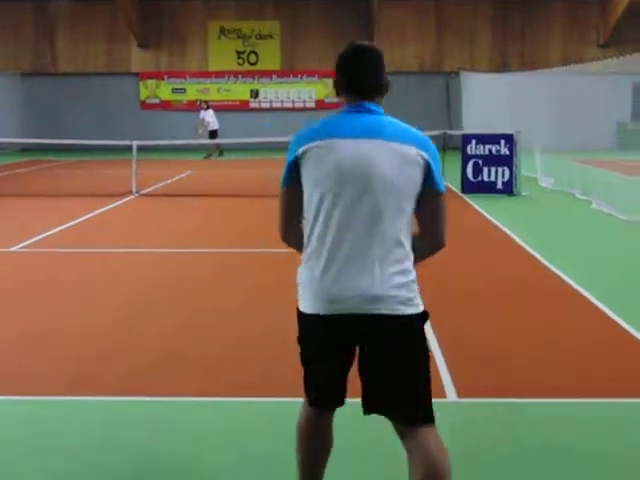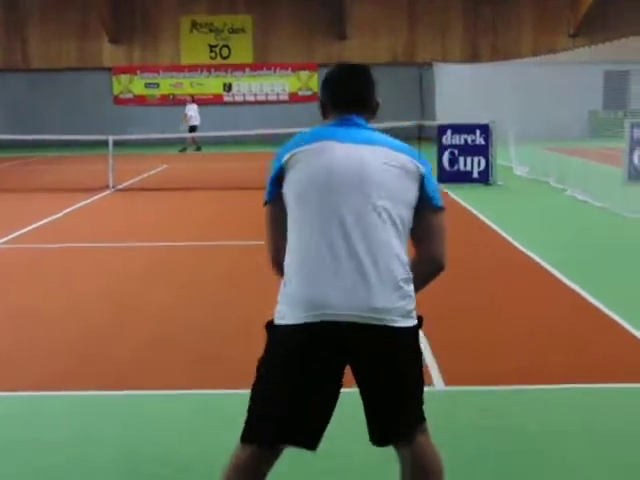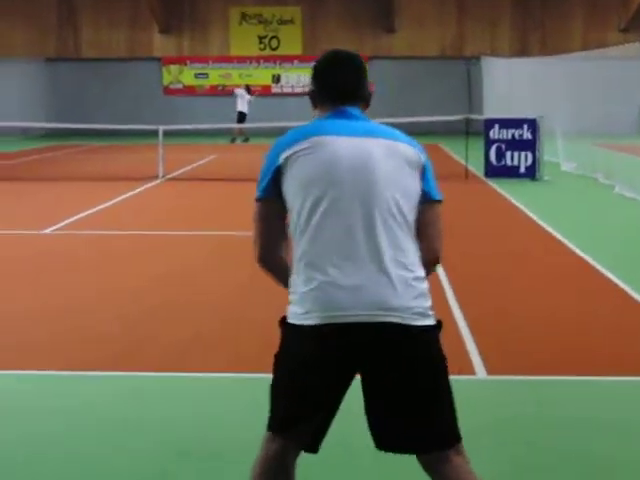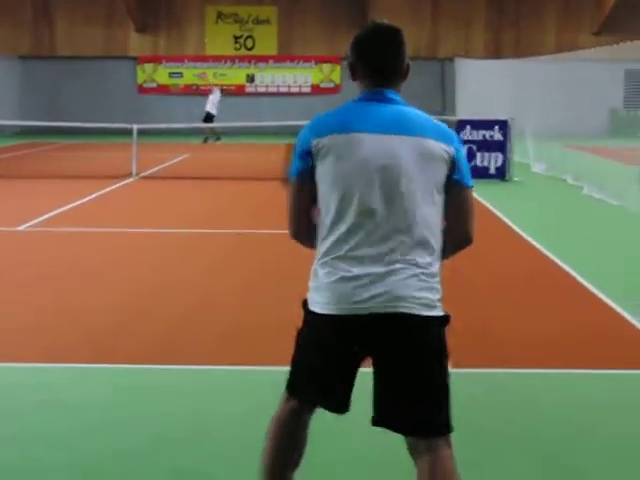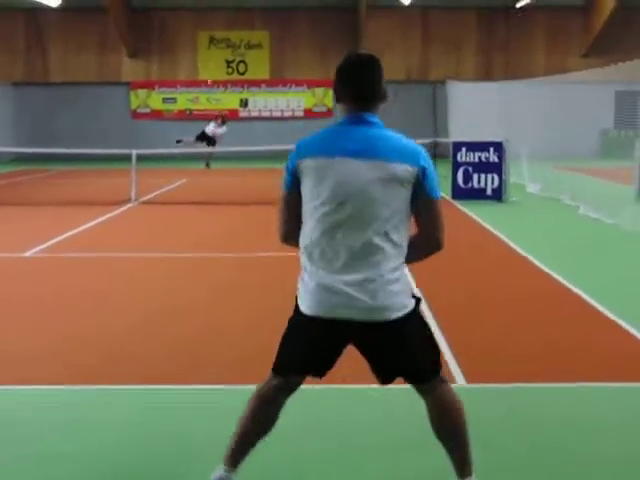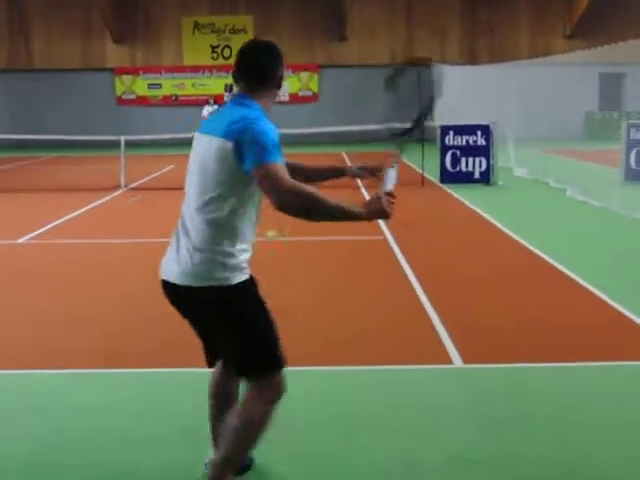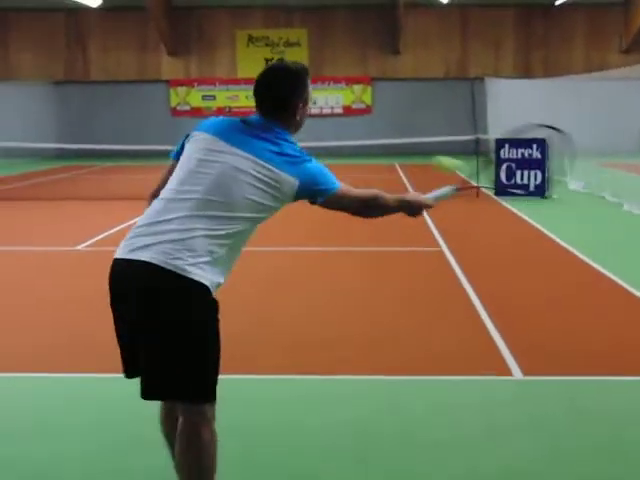
dt=0.5s
person 1, frame 1
left shoulder: (308, 142)
right shoulder: (419, 146)
left elbow: (289, 232)
right elbow: (433, 238)
left hip: (321, 302)
right hip: (394, 305)
left knee: (318, 408)
right knee: (417, 426)
person 1, frame 2
left shoulder: (293, 152)
right shoulder: (411, 160)
left elbow: (278, 256)
right elbow: (434, 259)
left hip: (302, 315)
right hip: (388, 318)
right knee: (412, 435)
person 1, frame 3
left shoulder: (288, 149)
right shoulder: (411, 150)
left elbow: (266, 253)
right elbow: (431, 251)
left hip: (318, 317)
right hip: (405, 316)
left knee: (282, 442)
person 1, frame 4
left shoulder: (318, 132)
right shoulder: (443, 138)
left elbow: (298, 228)
right elbow: (461, 234)
left hip: (334, 301)
right hip: (414, 306)
left knee: (296, 405)
right knee: (431, 443)
person 1, frame 5
left shoulder: (305, 152)
right shoulder: (413, 156)
left elbow: (288, 233)
right elbow: (432, 240)
left hip: (320, 301)
right hip: (388, 303)
left knee: (277, 386)
right knee: (436, 386)
person 1, frame 6
left shoulder: (215, 121)
right shoulder: (253, 126)
left elbow: (275, 173)
right elbow: (284, 196)
left wrist: (343, 171)
right wrist: (361, 211)
left hip: (181, 274)
right hip: (218, 276)
left knee: (231, 359)
right knee: (267, 383)
person 1, frame 7
left shoulder: (207, 128)
right shoulder: (299, 167)
right elbow: (364, 202)
right wrist: (411, 202)
left hip: (129, 262)
right hip: (183, 278)
left knee: (176, 394)
right knee: (196, 406)
